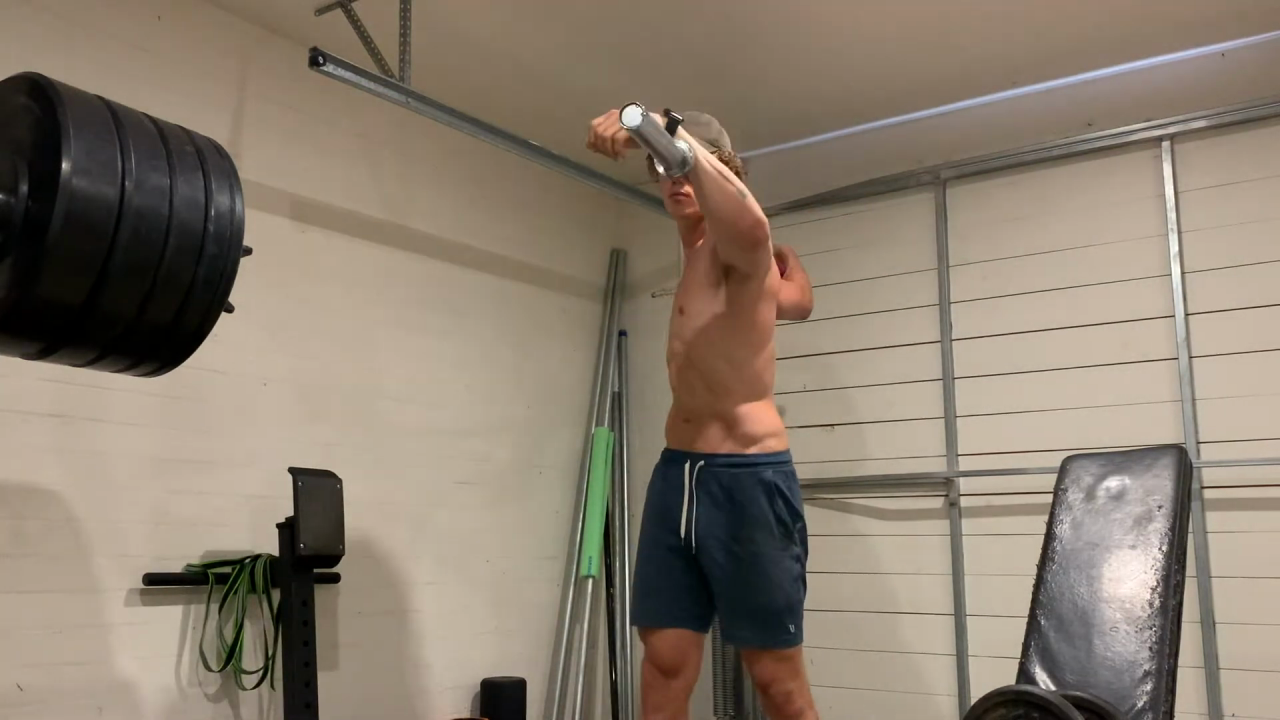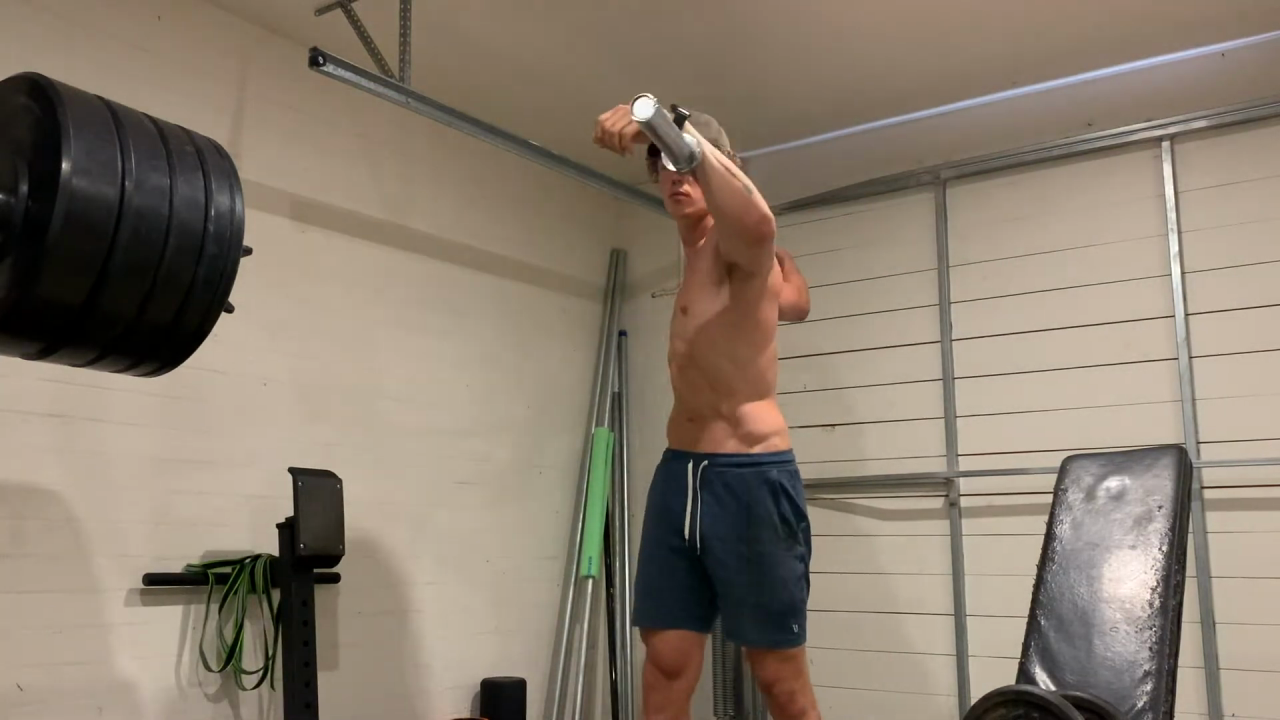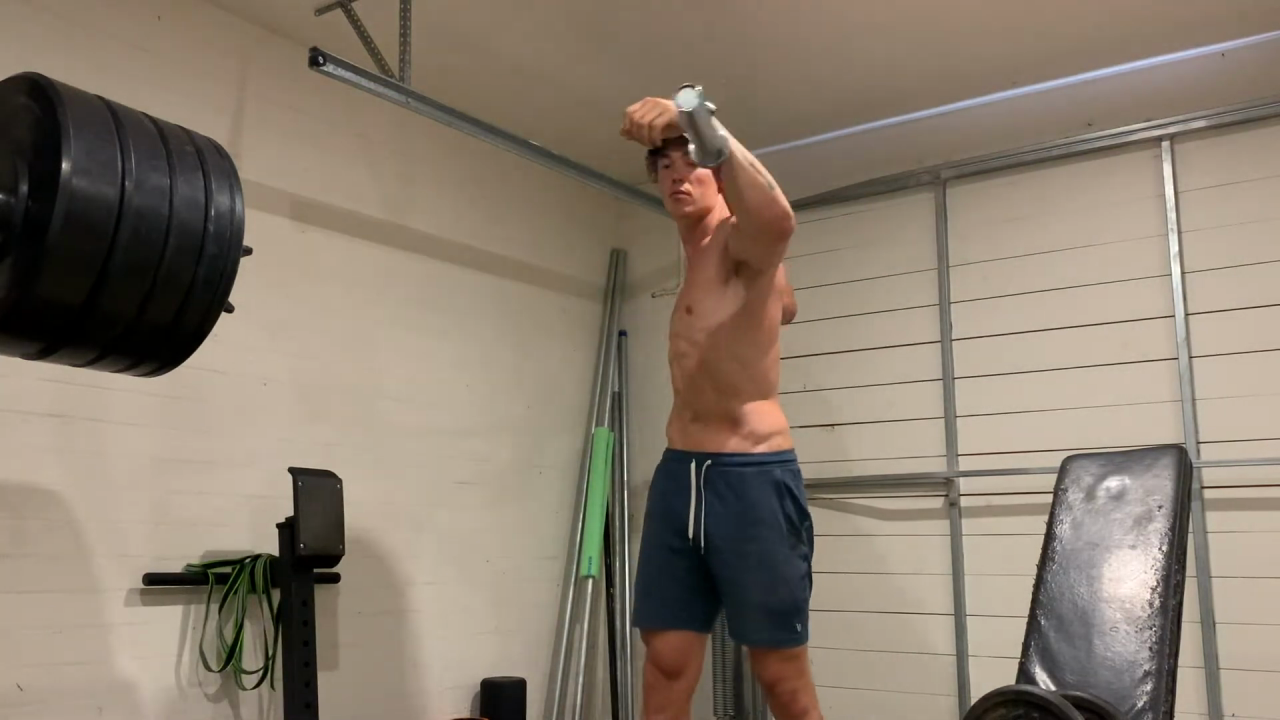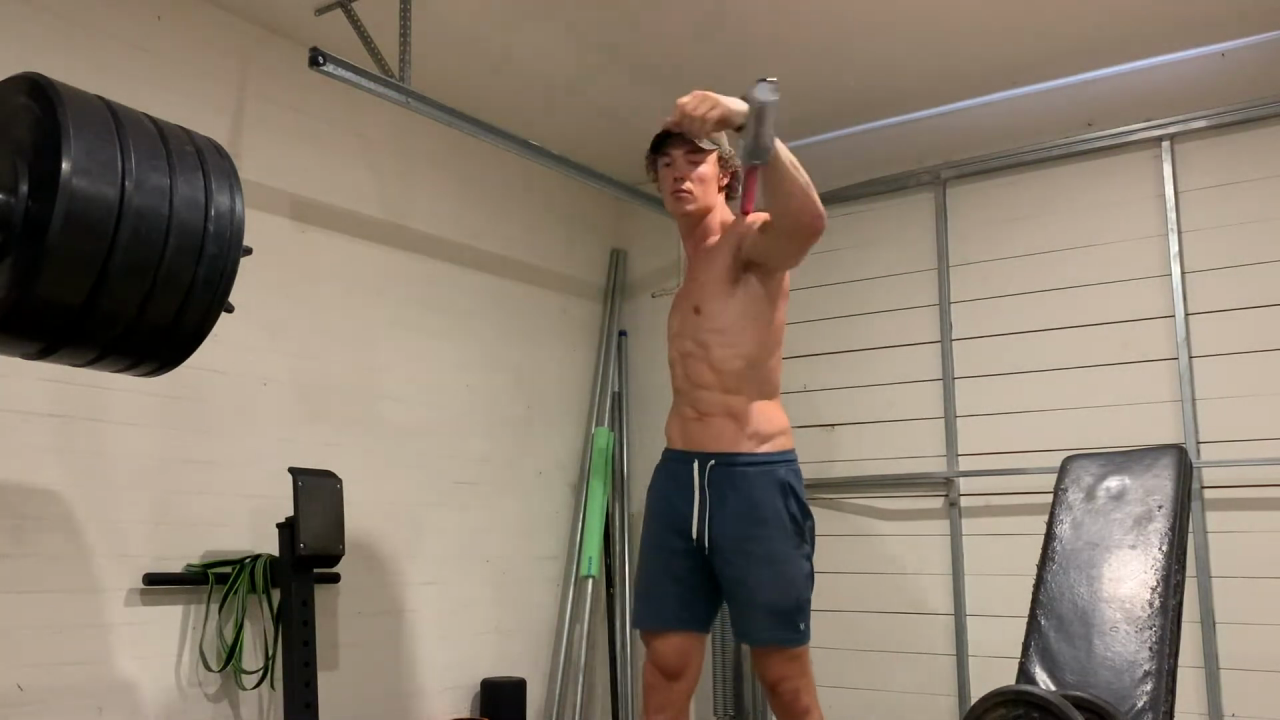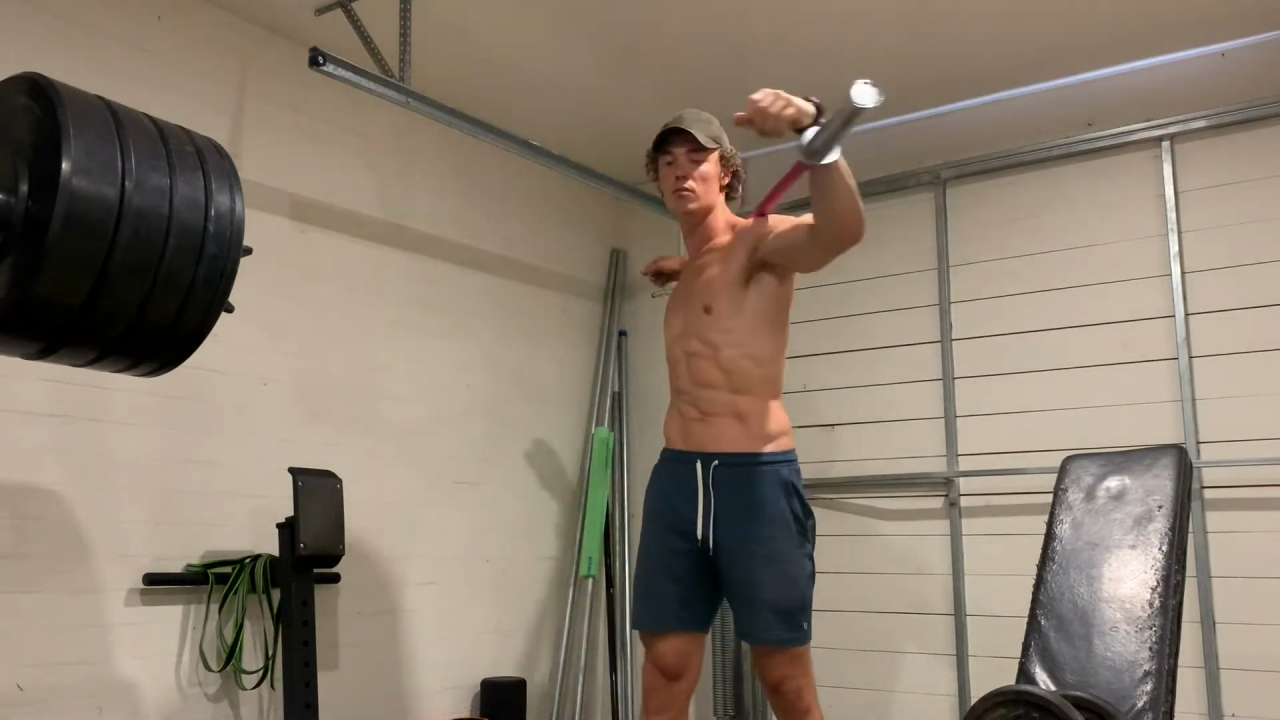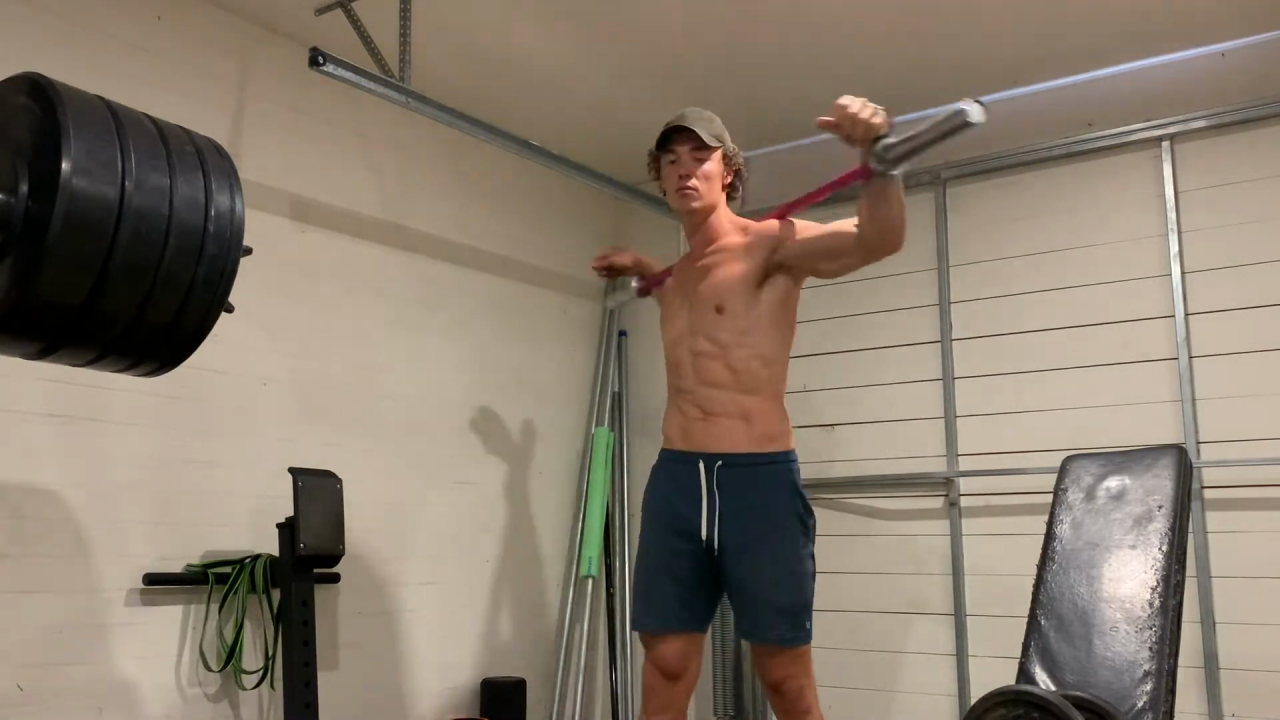
dt=0.1s
person 1, frame 1
left shoulder: (733, 246)
right shoulder: (708, 262)
left elbow: (748, 223)
right elbow: (797, 298)
left wrist: (668, 135)
left hip: (747, 478)
right hip: (678, 474)
right knee: (664, 666)
person 1, frame 2
left shoulder: (734, 243)
right shoulder: (705, 260)
left elbow: (755, 221)
right elbow: (796, 299)
left wrist: (673, 128)
left hip: (750, 480)
right hip: (678, 477)
right knee: (666, 667)
person 1, frame 3
left shoulder: (742, 242)
right shoulder: (705, 264)
left elbow: (776, 218)
right elbow: (781, 303)
left hip: (753, 479)
right hip: (678, 479)
right knee: (666, 667)
person 1, frame 4
left shoulder: (747, 239)
right shoulder: (699, 265)
left elbow: (806, 221)
left wrist: (743, 120)
left hip: (754, 479)
right hip: (677, 479)
right knee: (666, 668)
person 1, frame 5
left shoulder: (761, 241)
right shoulder: (691, 273)
left elbow: (843, 226)
left wrist: (810, 128)
left hip: (756, 479)
right hip: (676, 478)
right knee: (666, 668)
person 1, frame 6
left shoulder: (770, 244)
right shoulder: (682, 274)
left elbow: (881, 236)
left wrist: (878, 148)
right wrist: (643, 269)
left hip: (759, 482)
right hip: (676, 480)
right knee: (667, 667)
